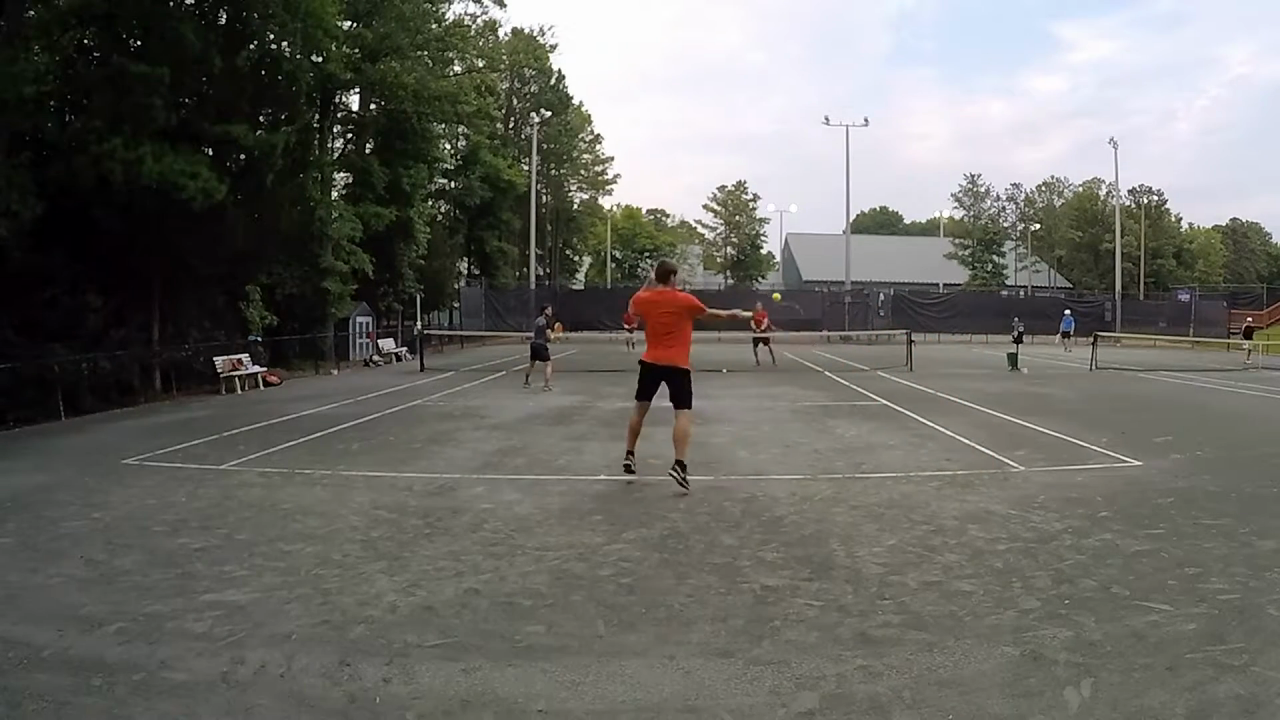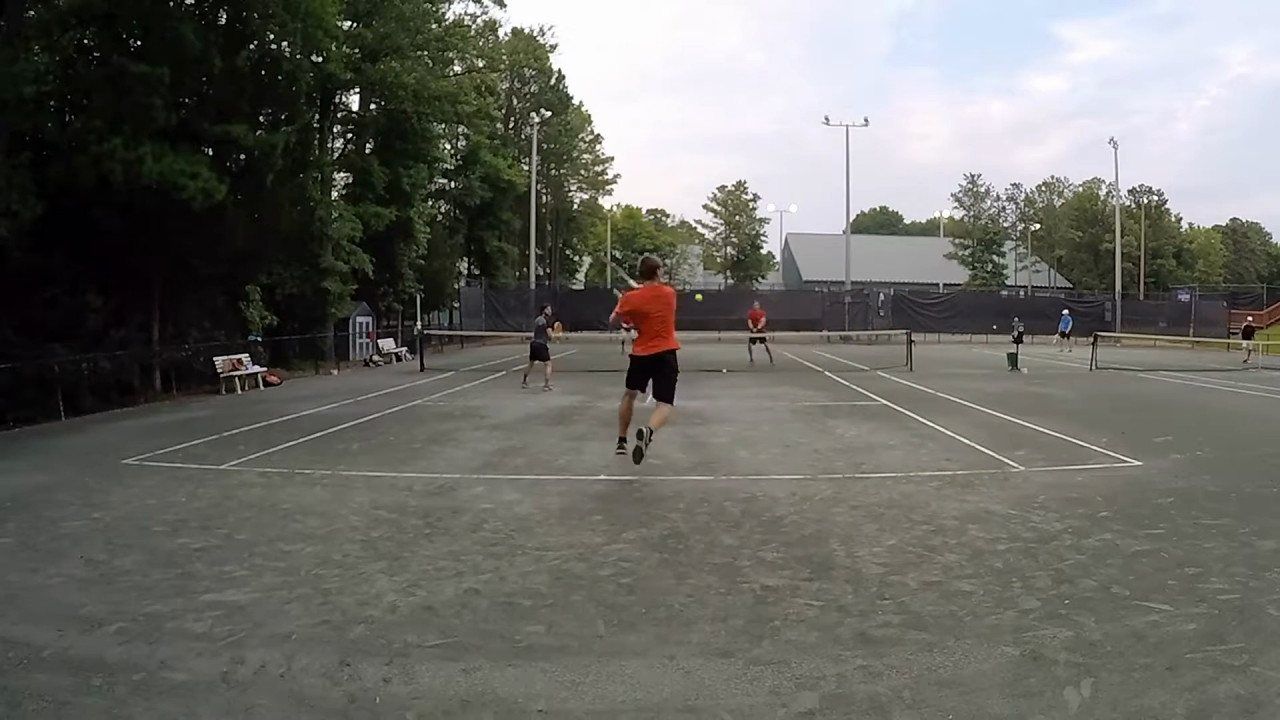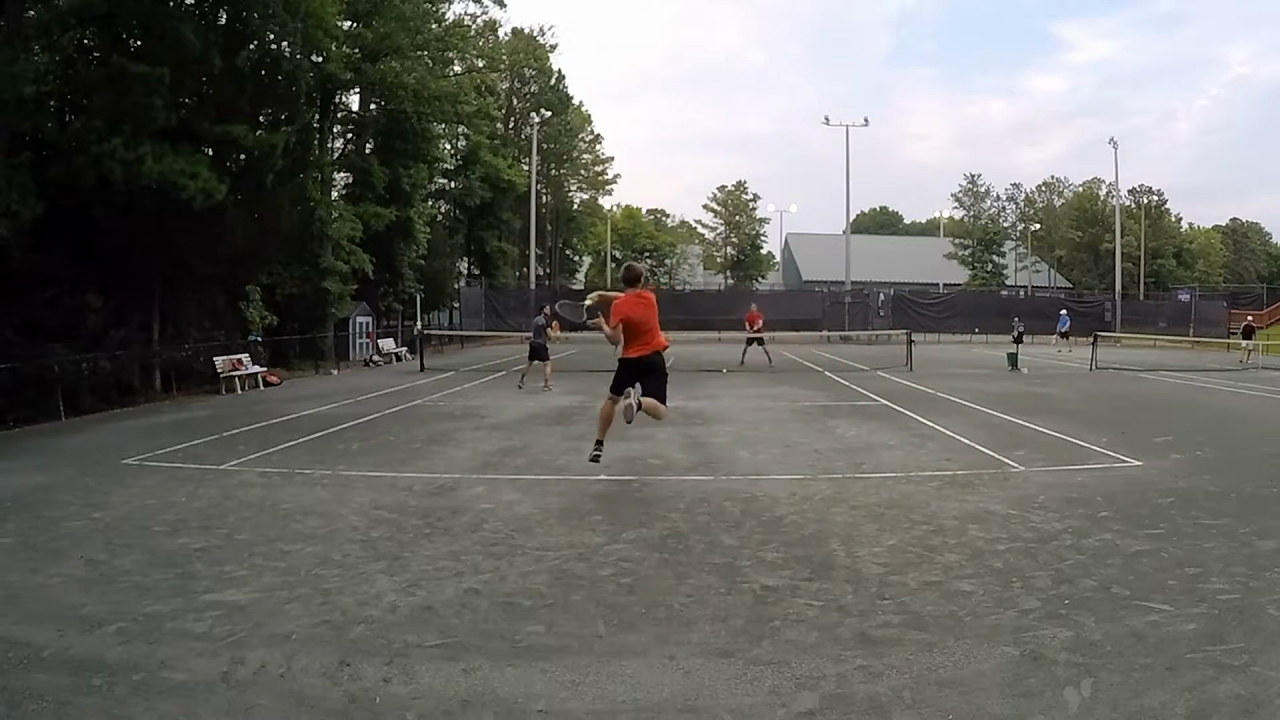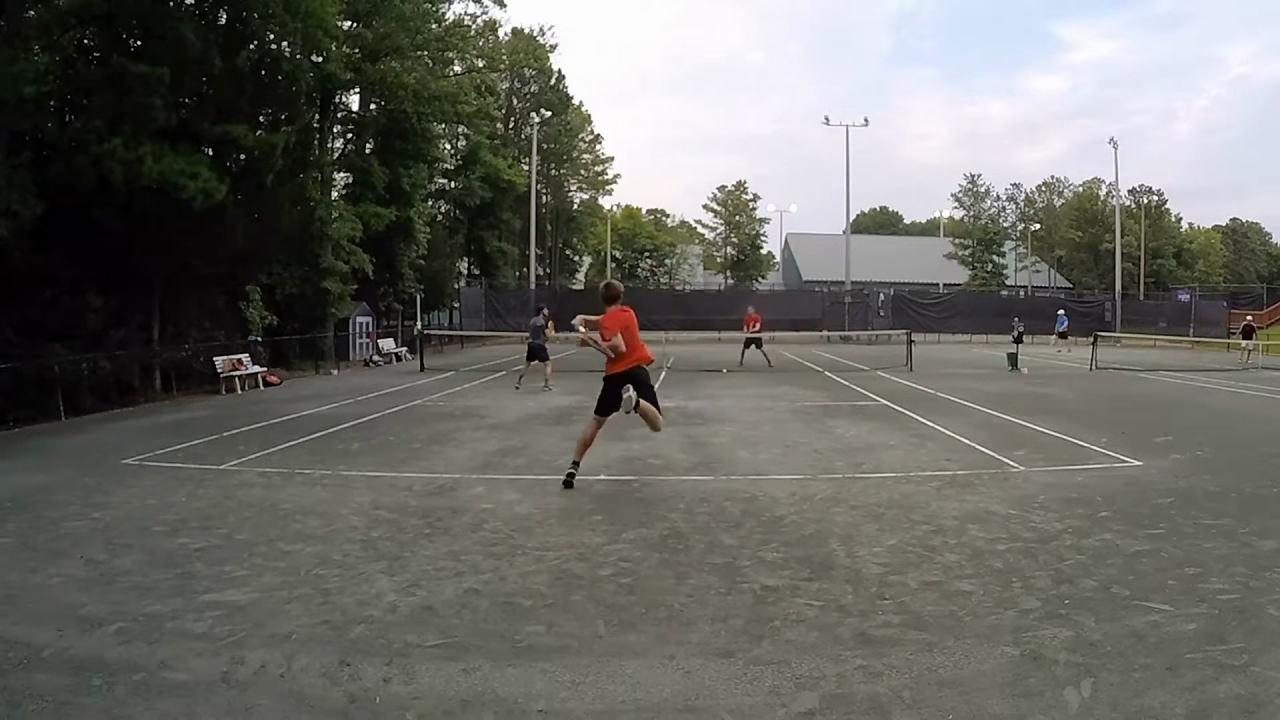
dt=0.1s
person 1, frame 1
left shoulder: (642, 300)
right shoulder: (685, 300)
left elbow: (631, 311)
right elbow: (710, 314)
left wrist: (649, 283)
right wrist: (734, 314)
left hip: (650, 363)
right hip: (677, 366)
left knee: (640, 409)
right knee: (683, 415)
left ankle: (629, 456)
right ankle: (680, 466)
person 1, frame 2
left shoulder: (631, 298)
right shoulder: (669, 292)
left elbow: (614, 320)
left wrist: (621, 305)
left hip: (642, 355)
right hip: (666, 355)
left knee: (629, 395)
right knee: (665, 408)
left ankle: (621, 442)
right ankle: (647, 432)
person 1, frame 3
left shoulder: (619, 306)
right shoulder: (650, 297)
left elbow: (614, 340)
left wrist: (602, 325)
right wrist: (601, 294)
left hip: (630, 359)
right hip: (653, 358)
left knee: (612, 400)
right knee: (659, 411)
left ankle: (598, 446)
right ankle: (636, 401)
person 1, frame 4
left shoulder: (608, 320)
right shoulder: (628, 313)
left elbow: (619, 350)
left wrist: (593, 341)
right wrist: (584, 319)
left hip: (617, 376)
right hip: (638, 372)
left knee: (596, 422)
right knee: (656, 426)
left ankle: (573, 468)
right ankle: (636, 400)
